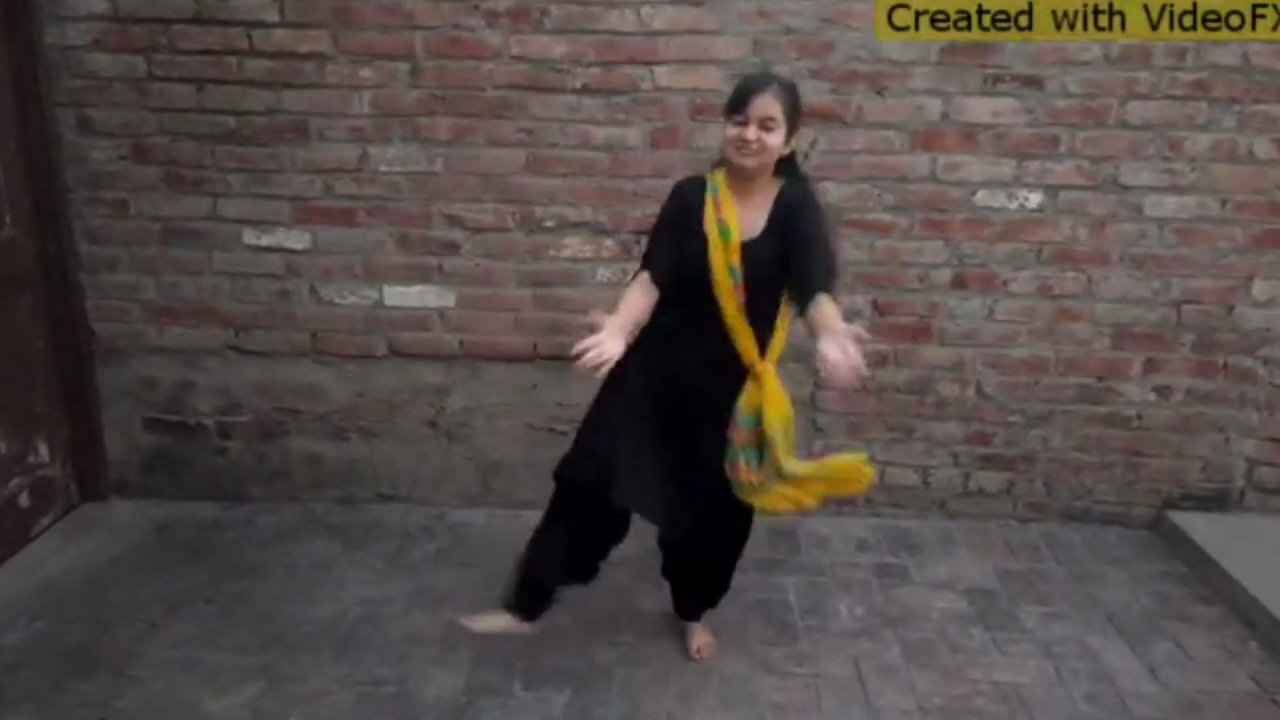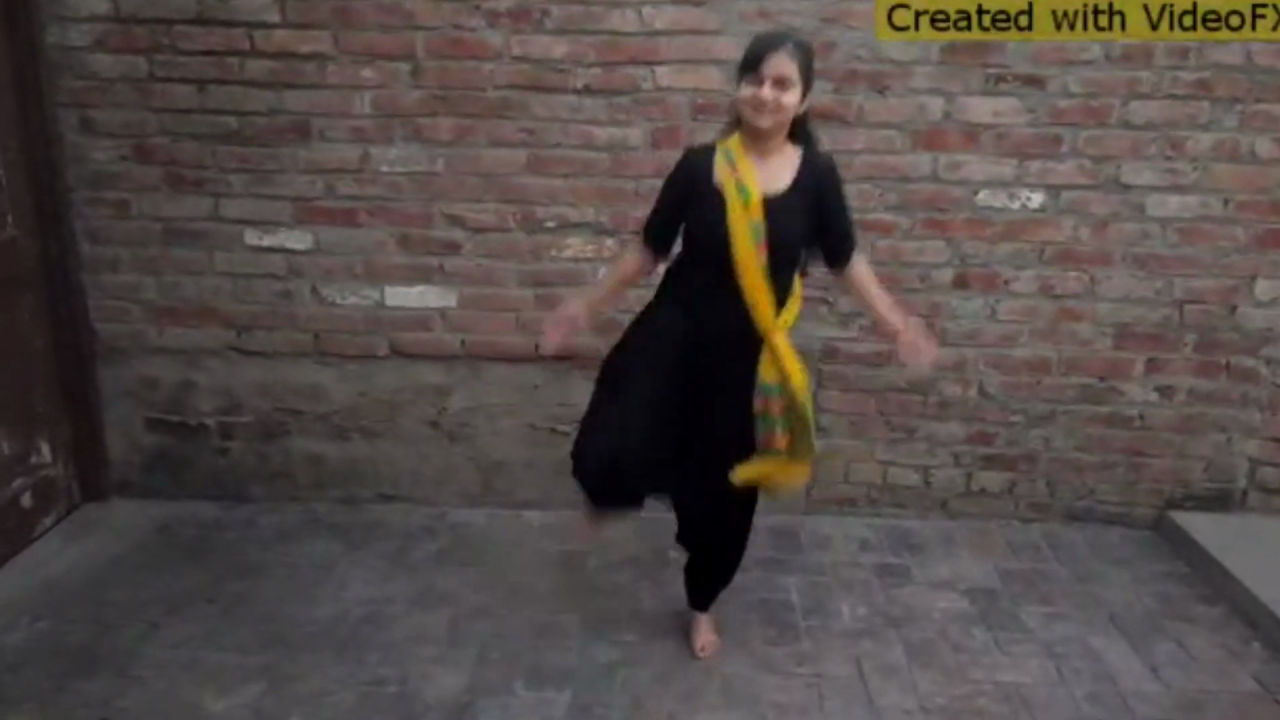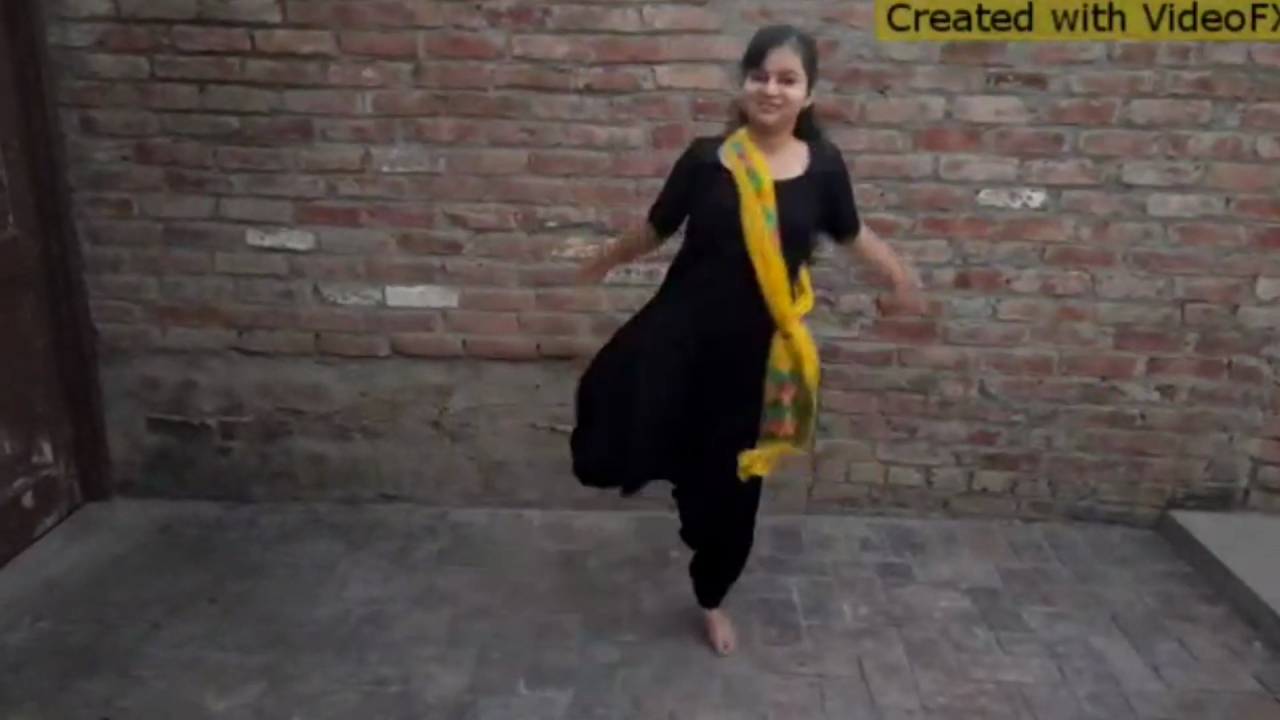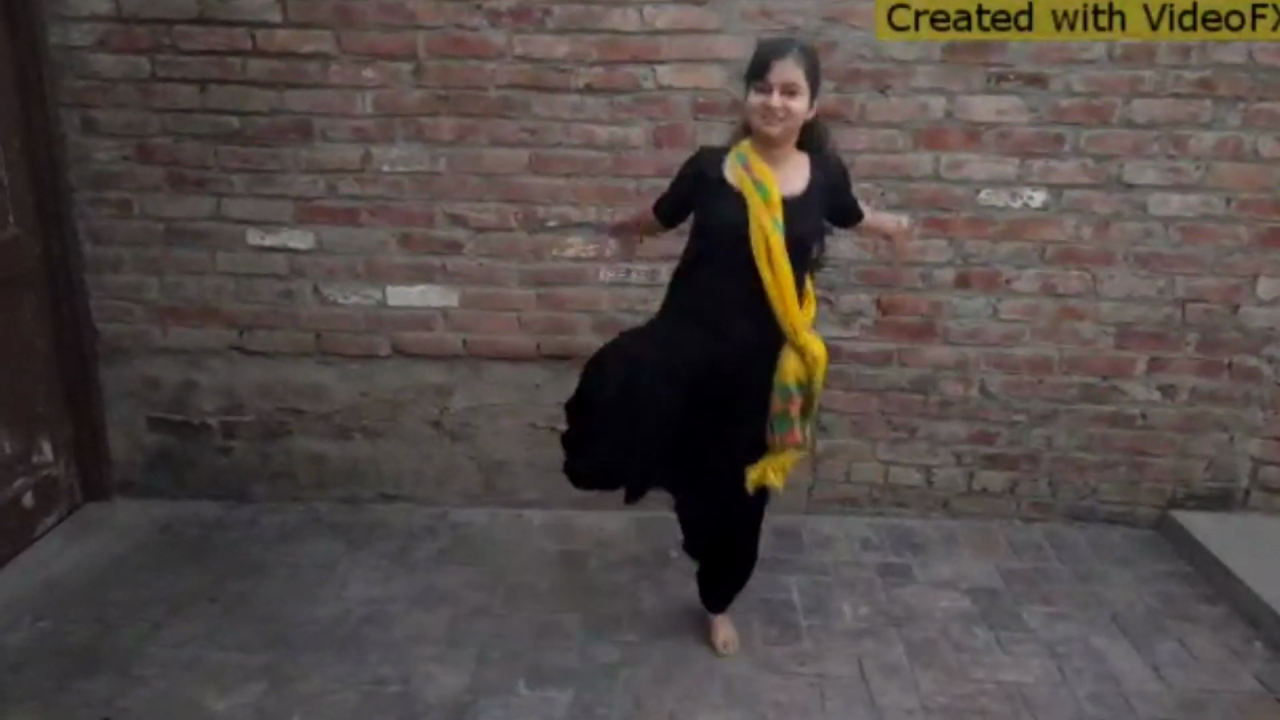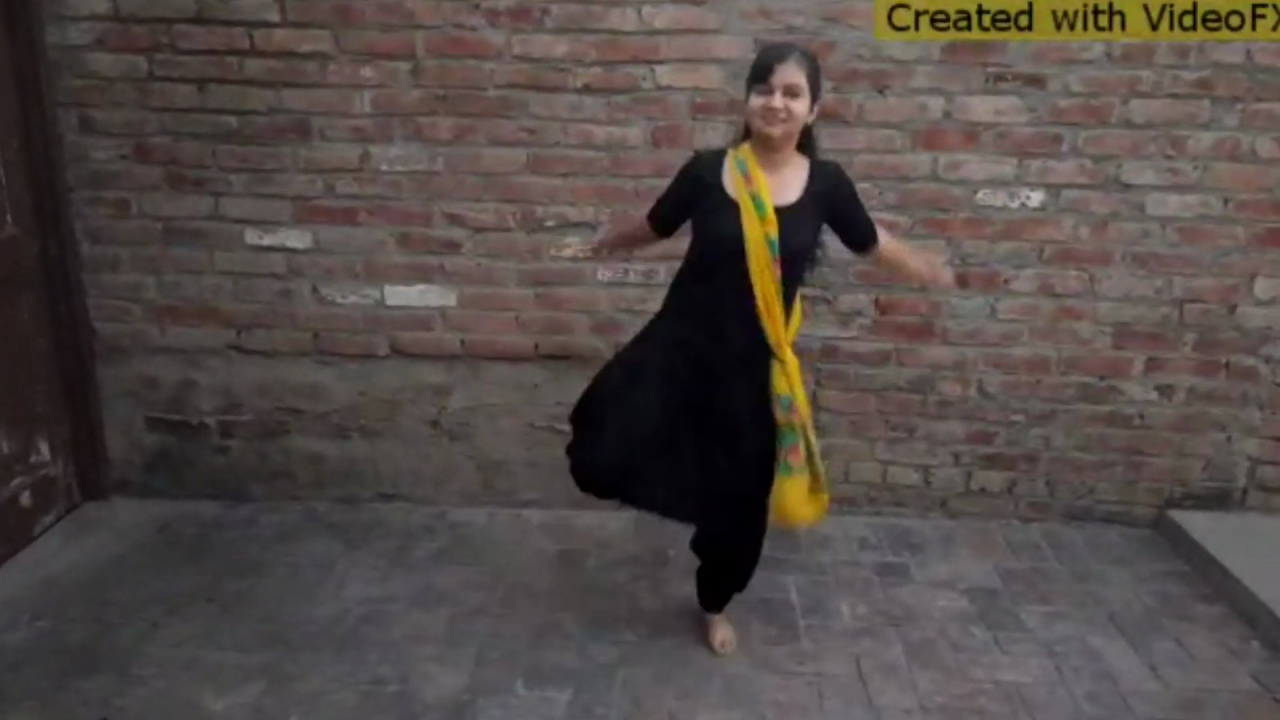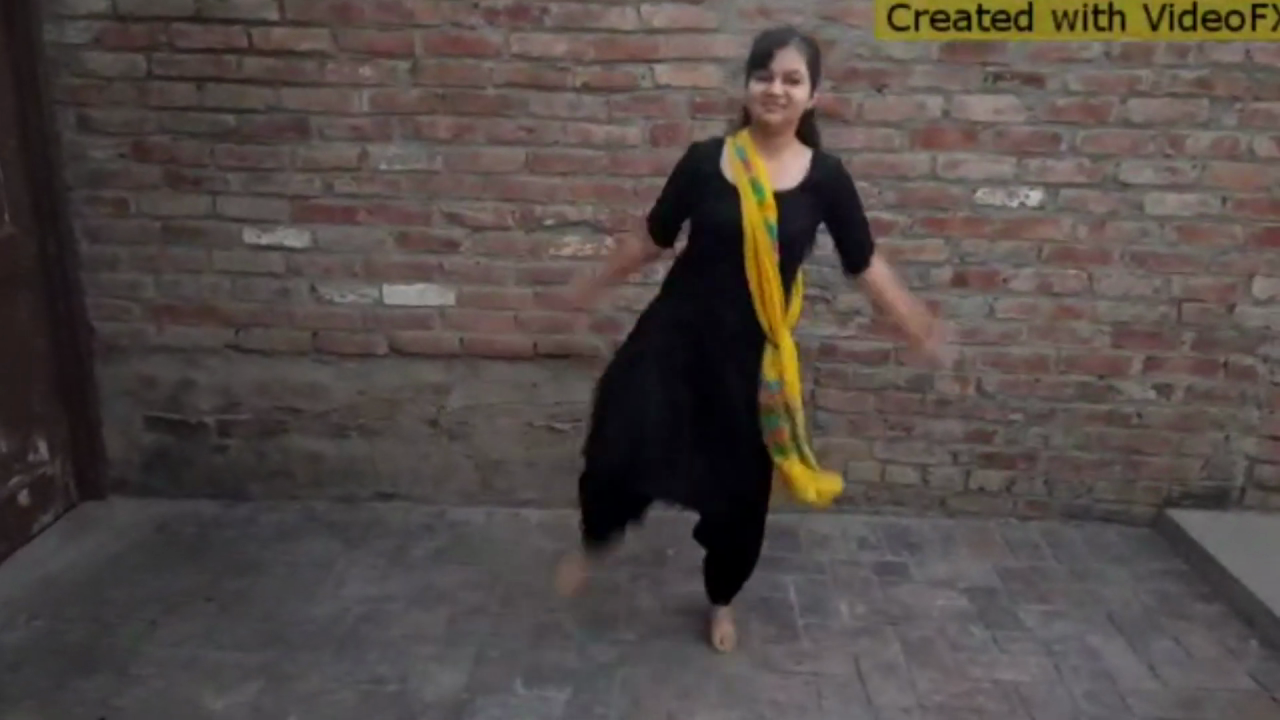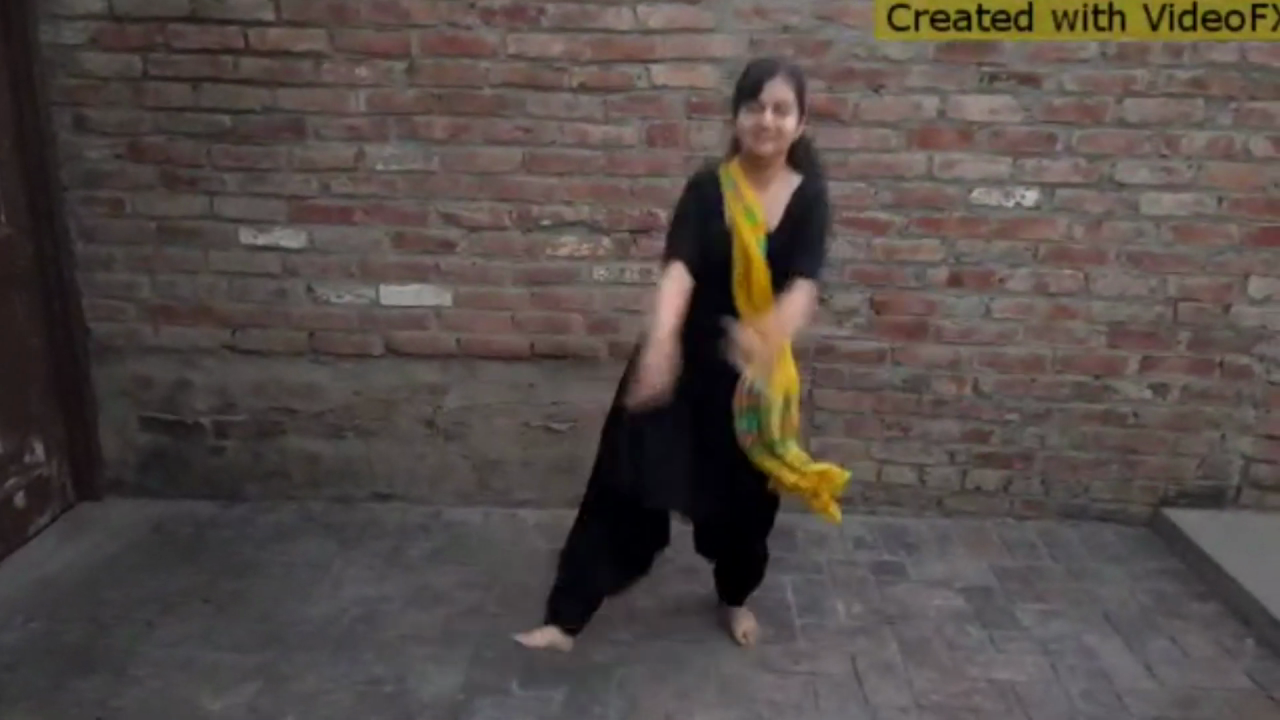
dt=0.1s
person 1, frame 1
left shoulder: (798, 205)
right shoulder: (688, 196)
left elbow: (814, 293)
right elbow: (652, 277)
left wrist: (833, 340)
right wrist: (617, 330)
left hip: (730, 381)
right hip: (657, 364)
left knee: (720, 514)
right knee: (592, 479)
left ankle: (693, 612)
right ankle: (523, 604)
person 1, frame 2
left shoulder: (817, 171)
right shoulder: (698, 166)
left elbow: (844, 257)
right elbow: (650, 247)
left wrist: (892, 319)
right wrist: (589, 302)
left hip: (748, 354)
right hip: (682, 332)
left knee: (725, 491)
right knee: (624, 452)
left ankle: (702, 606)
right ankle: (607, 496)
person 1, frame 3
left shoulder: (822, 165)
right shoulder: (707, 157)
left elbow: (847, 229)
right elbow: (660, 225)
left wrist: (897, 277)
right wrist: (607, 258)
left hip: (751, 347)
right hip: (675, 328)
left knee: (729, 481)
left ankle: (712, 600)
person 1, frame 4
left shoulder: (825, 174)
right shoulder: (710, 168)
left elbow: (849, 216)
right elbow: (662, 215)
left wrist: (888, 225)
right wrist: (619, 227)
left hip: (756, 361)
right hip: (680, 343)
left knee: (733, 493)
left ankle: (717, 605)
person 1, frame 5
left shoulder: (826, 183)
right shoulder: (706, 171)
left elbow: (865, 239)
right elbow: (657, 223)
left wrist: (919, 266)
right wrist: (609, 243)
left hip: (754, 364)
right hip: (679, 345)
left knee: (739, 496)
right knee: (610, 451)
left ankle: (716, 605)
person 1, frame 6
left shoulder: (824, 175)
right shoulder: (704, 160)
left elbow: (862, 258)
right elbow: (656, 236)
left wrist: (911, 319)
right wrist: (597, 284)
left hip: (750, 350)
right hip: (676, 331)
left knee: (740, 486)
right knee: (621, 454)
left ankle: (721, 600)
right ankle: (595, 541)
person 1, frame 7
left shoulder: (809, 194)
right shoulder: (706, 187)
left elbow: (805, 283)
right elbow: (677, 270)
left wrist: (775, 332)
right wrist: (658, 344)
left hip: (750, 362)
right hip: (685, 357)
left knee: (748, 492)
right knee: (626, 485)
left ankle: (735, 597)
right ankle: (566, 616)
